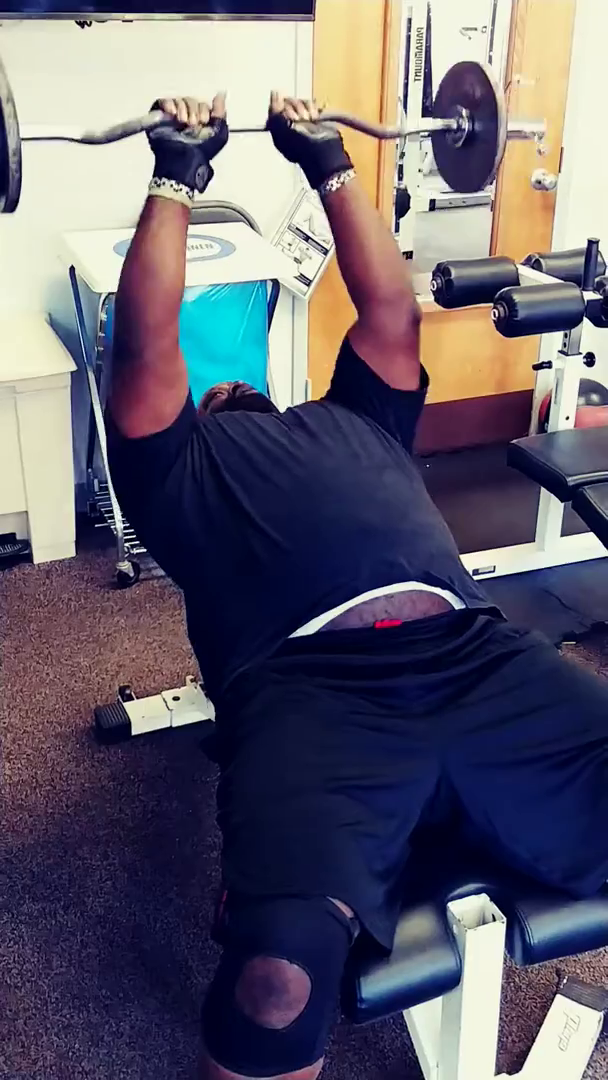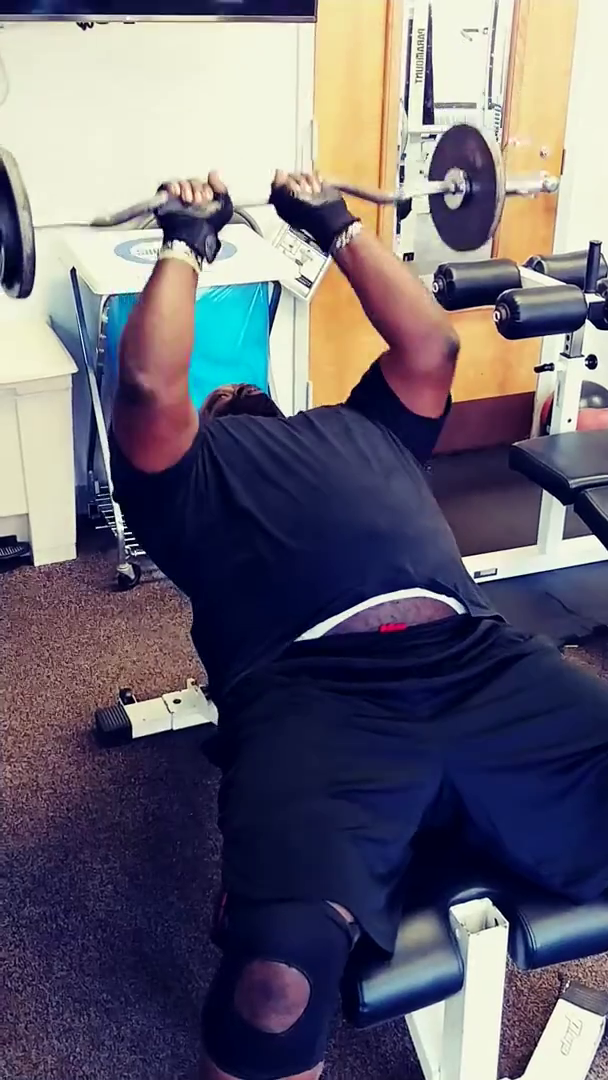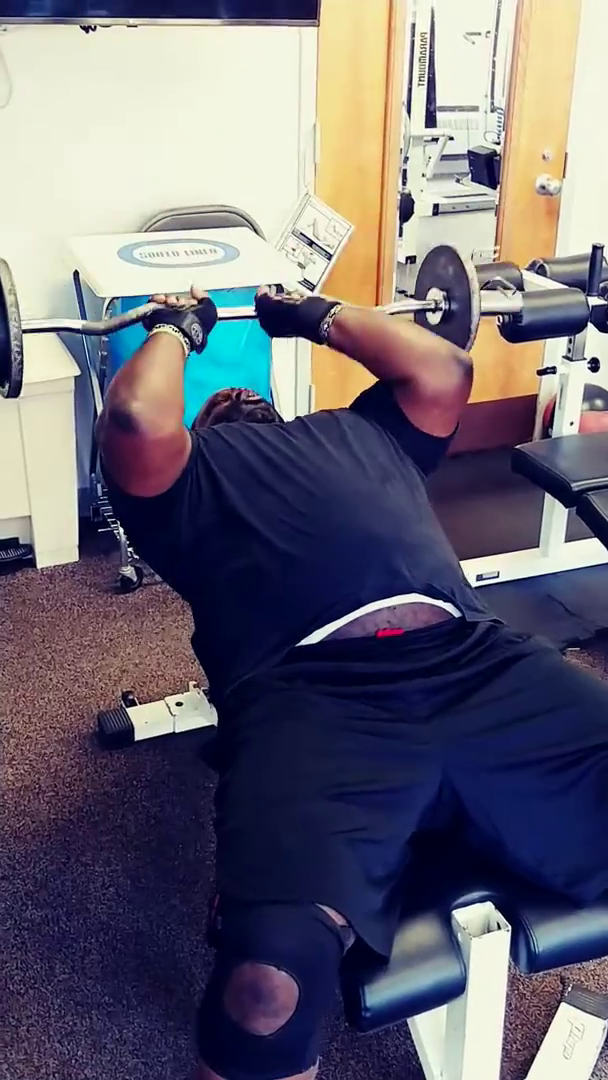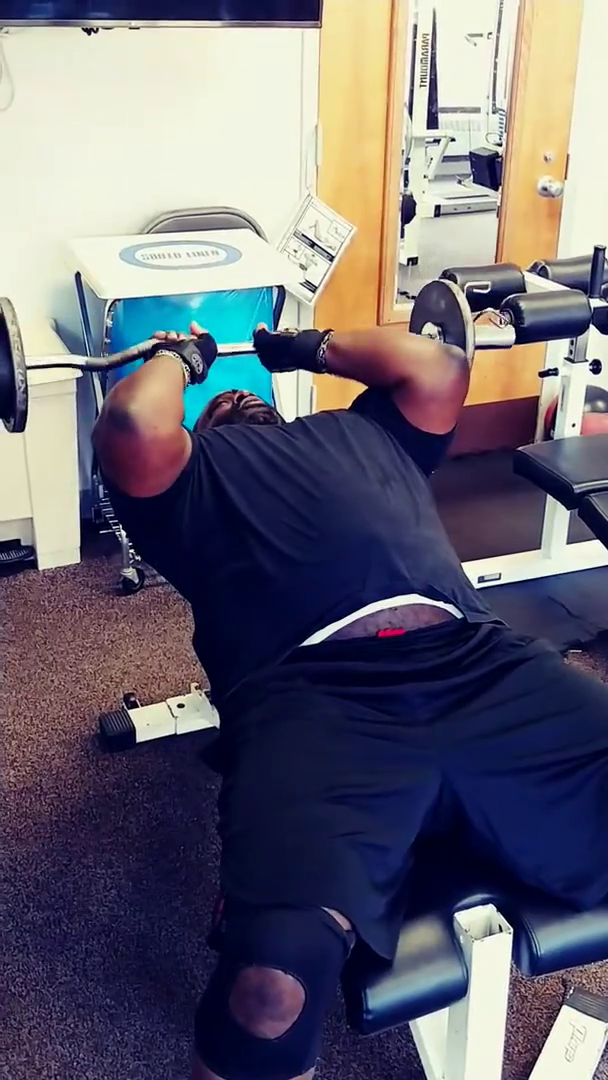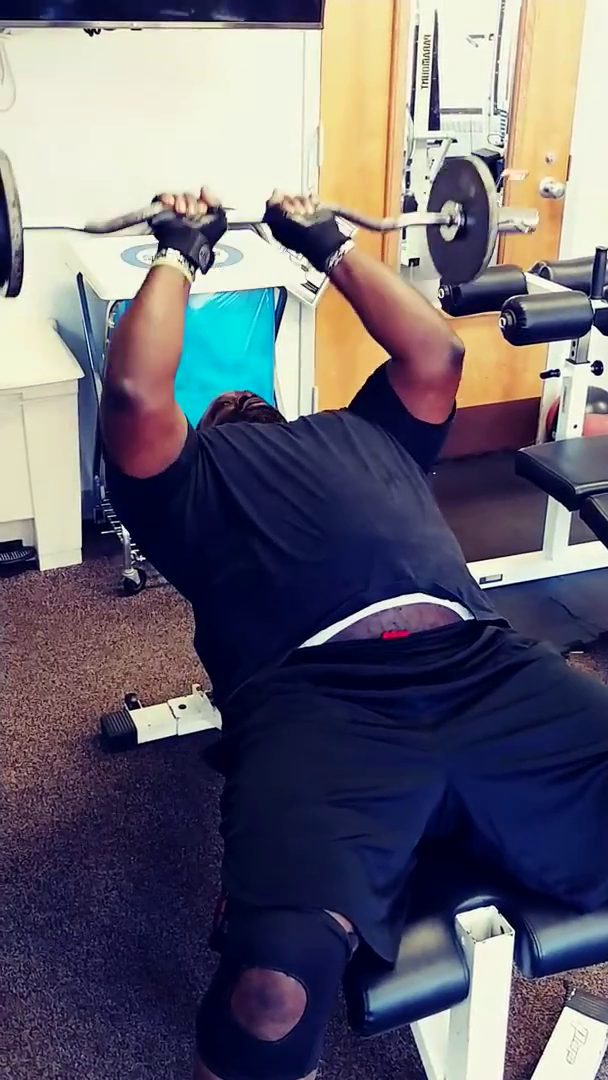
dt=0.4s
person 1, frame 1
left shoulder: (352, 423)
right shoulder: (185, 469)
left elbow: (390, 309)
right elbow: (143, 342)
left wrist: (330, 166)
right wrist: (177, 179)
left hip: (477, 654)
right hip: (308, 691)
right knee: (279, 976)
person 1, frame 2
left shoulder: (359, 428)
right shoulder: (188, 472)
left elbow: (427, 346)
right elbow: (149, 387)
left wrist: (336, 226)
right wrist: (184, 244)
left hip: (479, 659)
right hip: (310, 691)
right knee: (278, 976)
person 1, frame 3
left shoulder: (355, 432)
right shoulder: (188, 472)
left elbow: (444, 371)
right elbow: (135, 422)
left wrist: (322, 316)
right wrist: (174, 331)
left hip: (474, 660)
right hip: (309, 695)
right knee: (270, 973)
person 1, frame 4
left shoulder: (359, 430)
right shoulder: (194, 471)
left elbow: (440, 367)
right elbow: (130, 430)
left wrist: (318, 348)
right wrist: (176, 360)
left hip: (475, 660)
right hip: (311, 696)
right knee: (272, 982)
person 1, frame 5
left shoulder: (361, 431)
right shoulder: (192, 475)
left elbow: (435, 350)
right elbow: (134, 396)
left wrist: (329, 246)
right wrist: (176, 255)
left hip: (485, 667)
right hip: (314, 699)
right knee: (274, 983)
